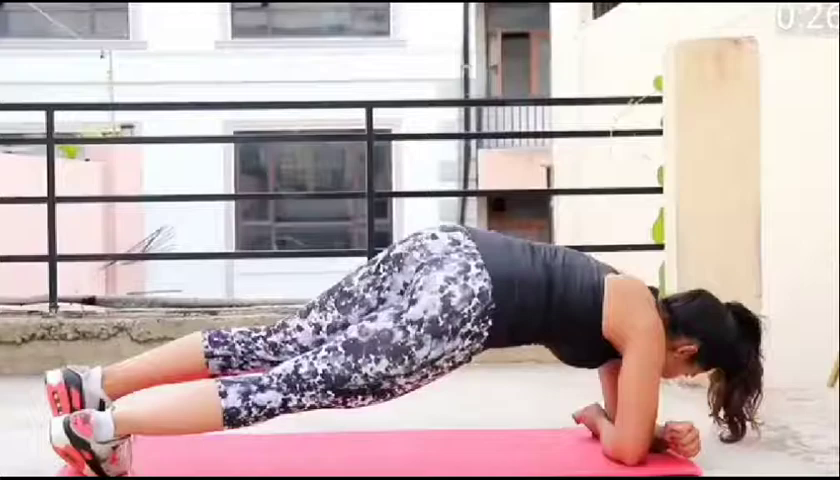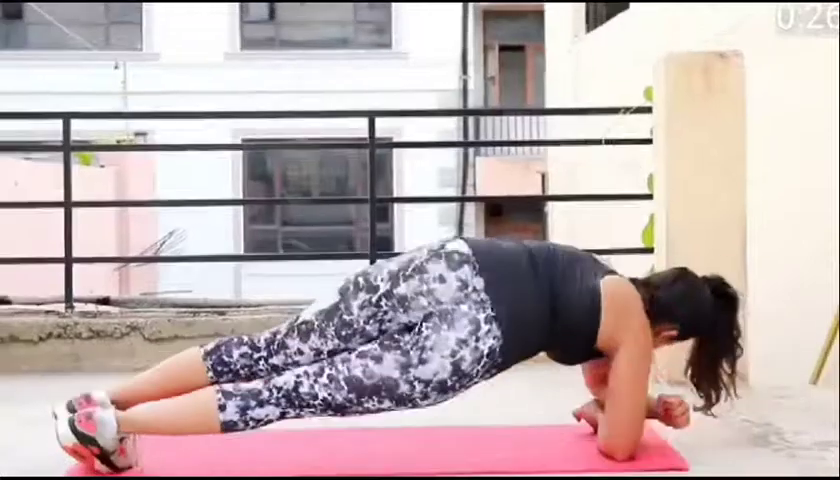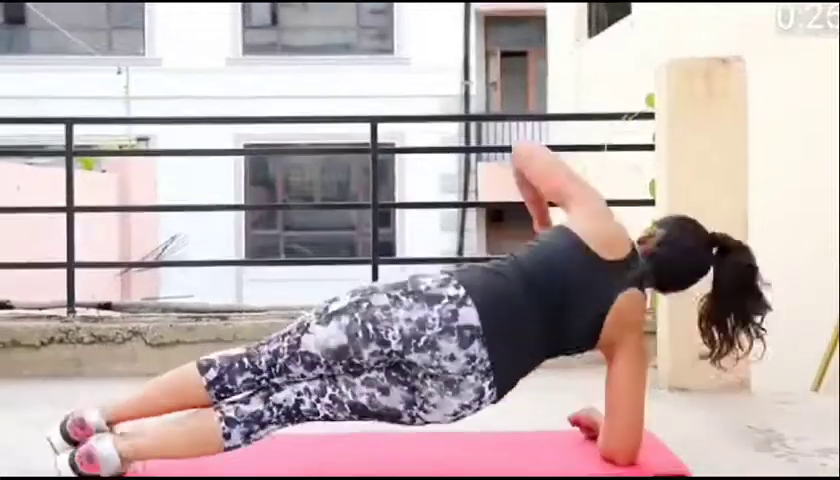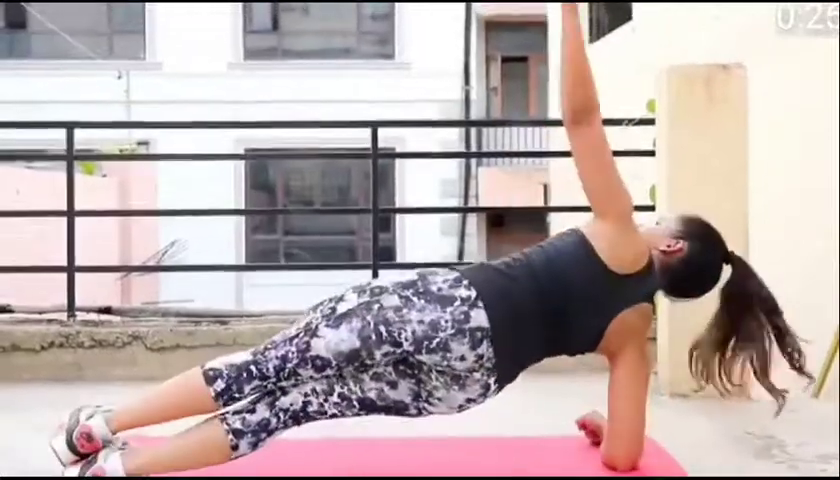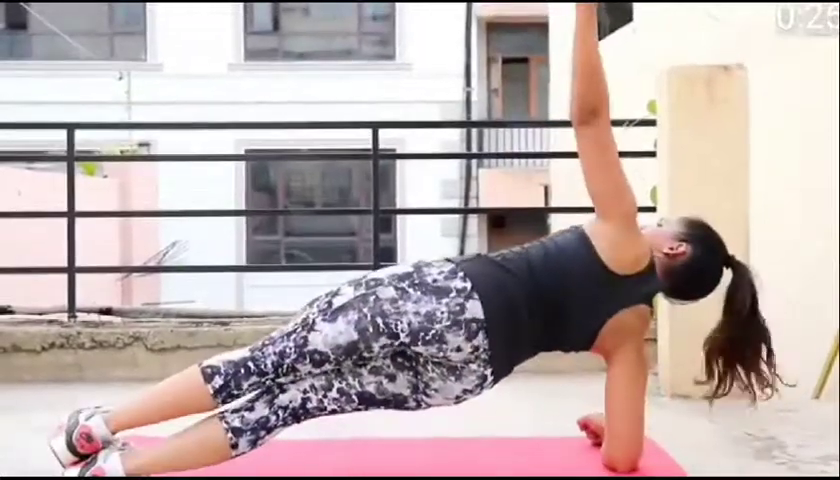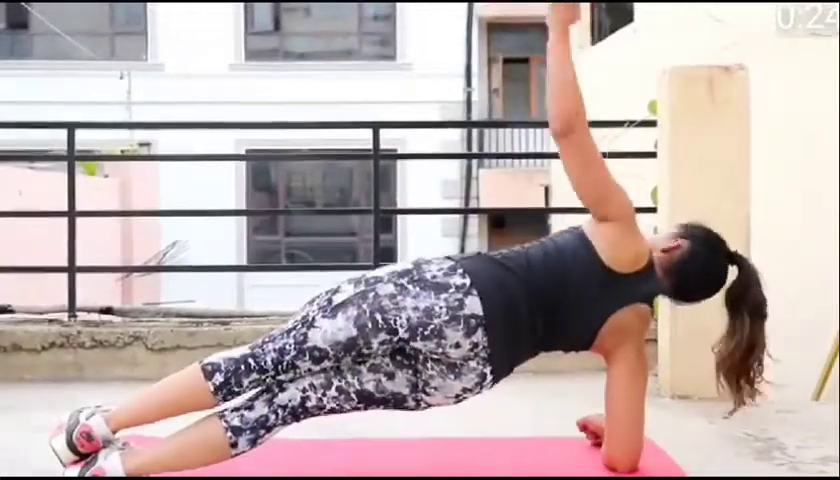
dt=0.3s
person 1, frame 1
left shoulder: (632, 303)
right shoulder: (648, 327)
left elbow: (619, 409)
right wrist: (599, 420)
left hip: (445, 250)
right hip: (462, 288)
left knee: (274, 344)
right knee: (298, 382)
left ankle: (96, 380)
right ankle: (108, 422)
person 1, frame 2
left shoulder: (612, 284)
right shoulder: (637, 327)
left elbow: (598, 382)
left wrist: (646, 405)
right wrist: (599, 411)
left hip: (442, 265)
right hip: (464, 330)
left knee: (268, 355)
right knee: (298, 394)
left ankle: (104, 398)
right ankle: (112, 424)
person 1, frame 3
left shoulder: (603, 224)
right shoulder: (630, 326)
left elbow: (526, 165)
left wrist: (538, 205)
right wrist: (592, 422)
left hip: (436, 306)
right hip: (459, 386)
left knee: (257, 368)
right knee: (283, 404)
person 1, frame 4
left shoulder: (623, 233)
right shoulder: (632, 332)
left elbow: (580, 115)
left hip: (436, 303)
right hip: (465, 373)
left knee: (262, 372)
right knee: (289, 406)
person 1, frame 5
left shoulder: (620, 230)
right shoulder: (629, 333)
left elbow: (589, 116)
left hip: (438, 298)
right hip: (463, 365)
left knee: (261, 368)
right knee: (284, 406)
person 1, frame 6
left shoulder: (625, 233)
right shoulder: (630, 334)
left elbow: (568, 129)
left hip: (438, 293)
right hip: (461, 364)
left knee: (259, 366)
right knee: (289, 403)
